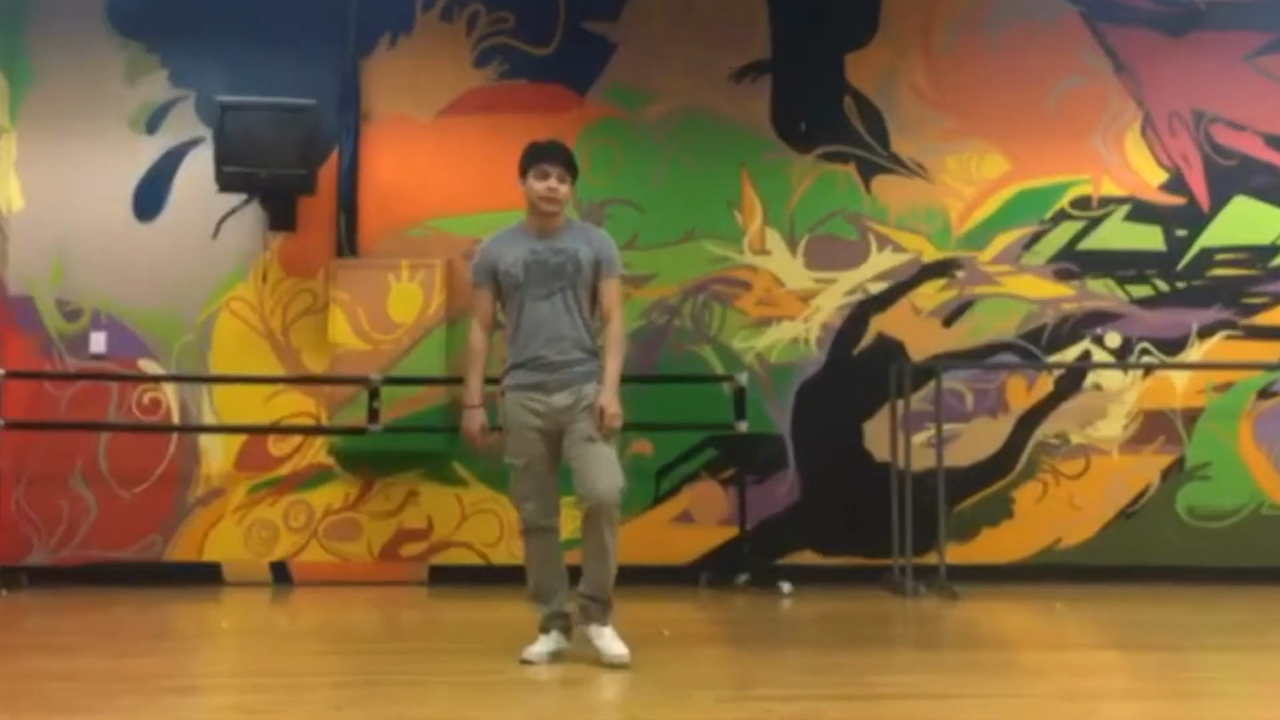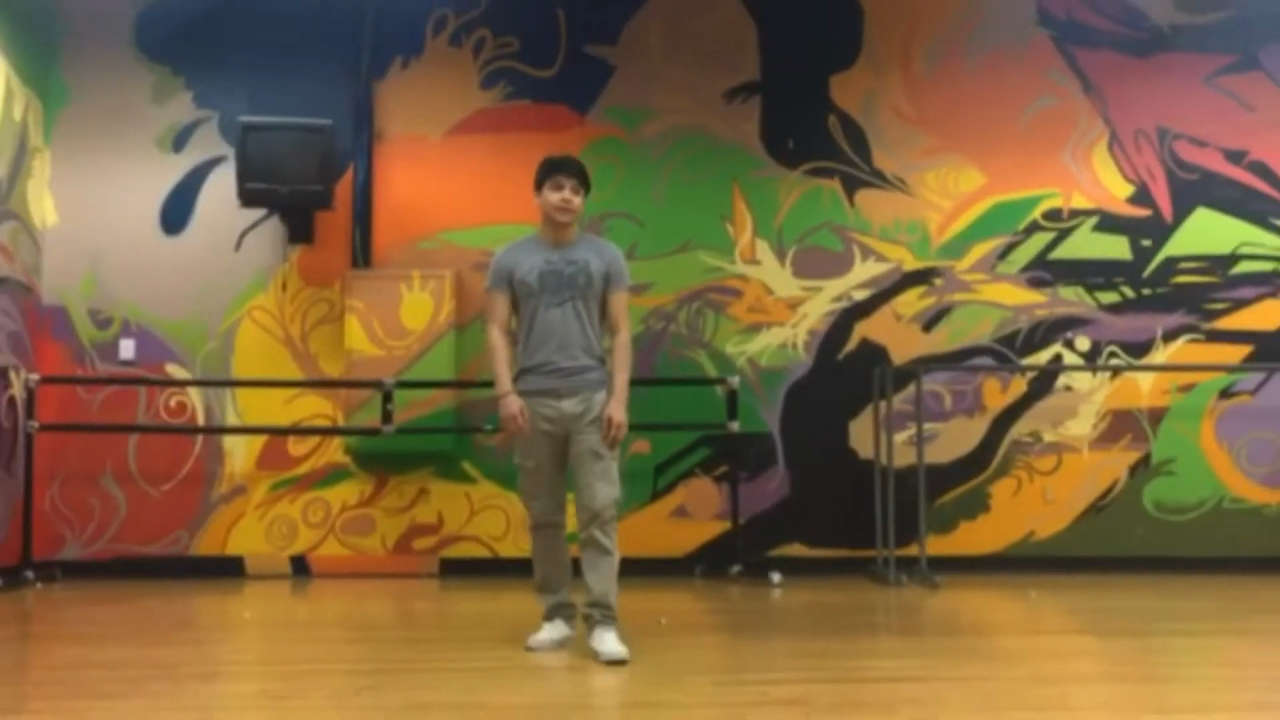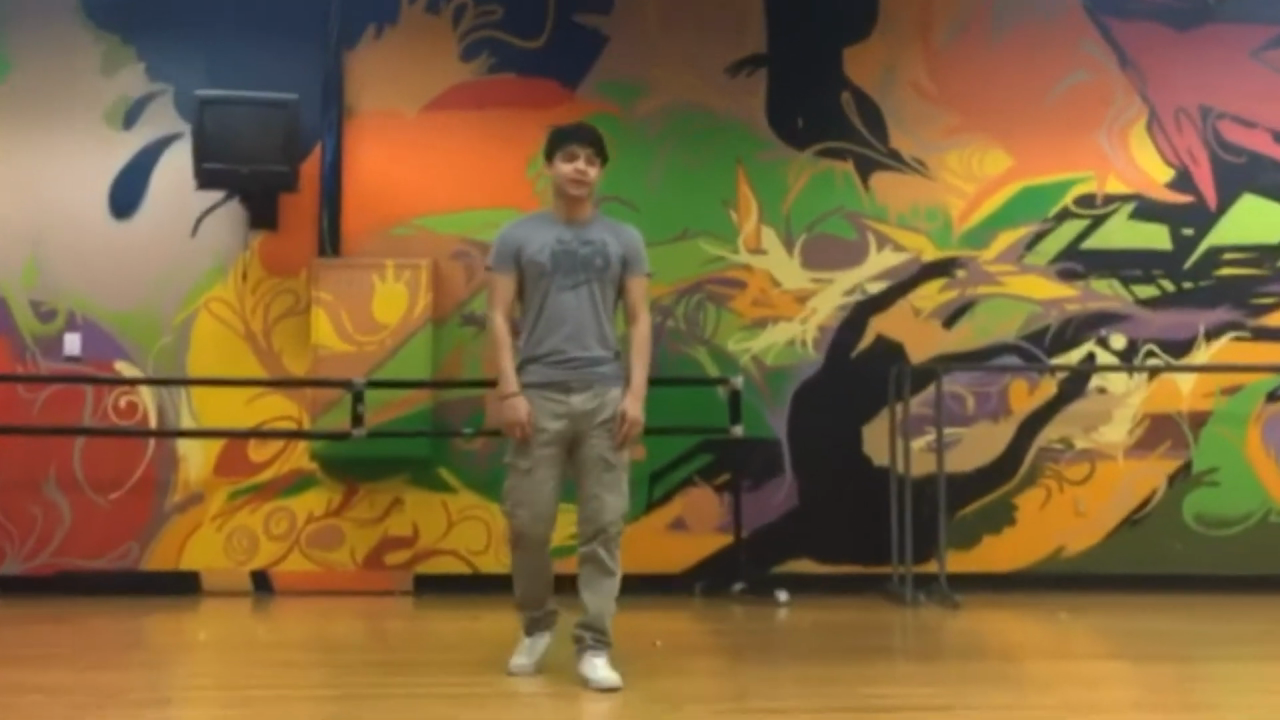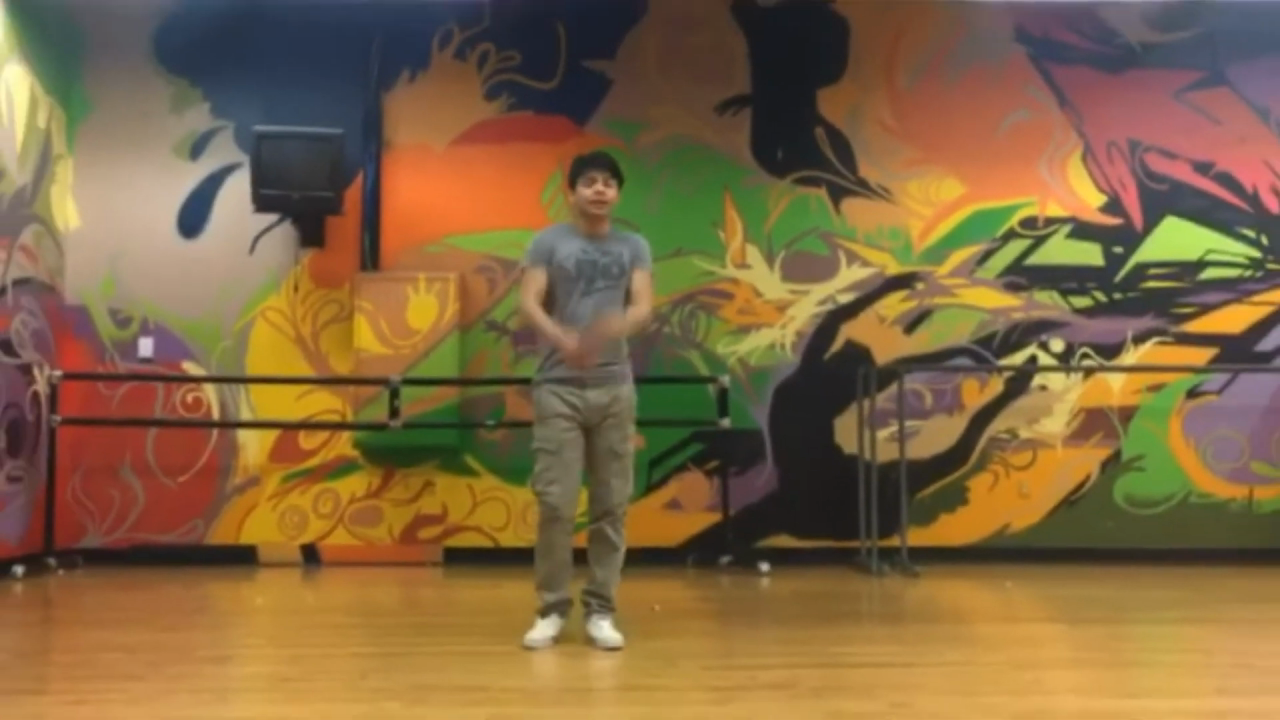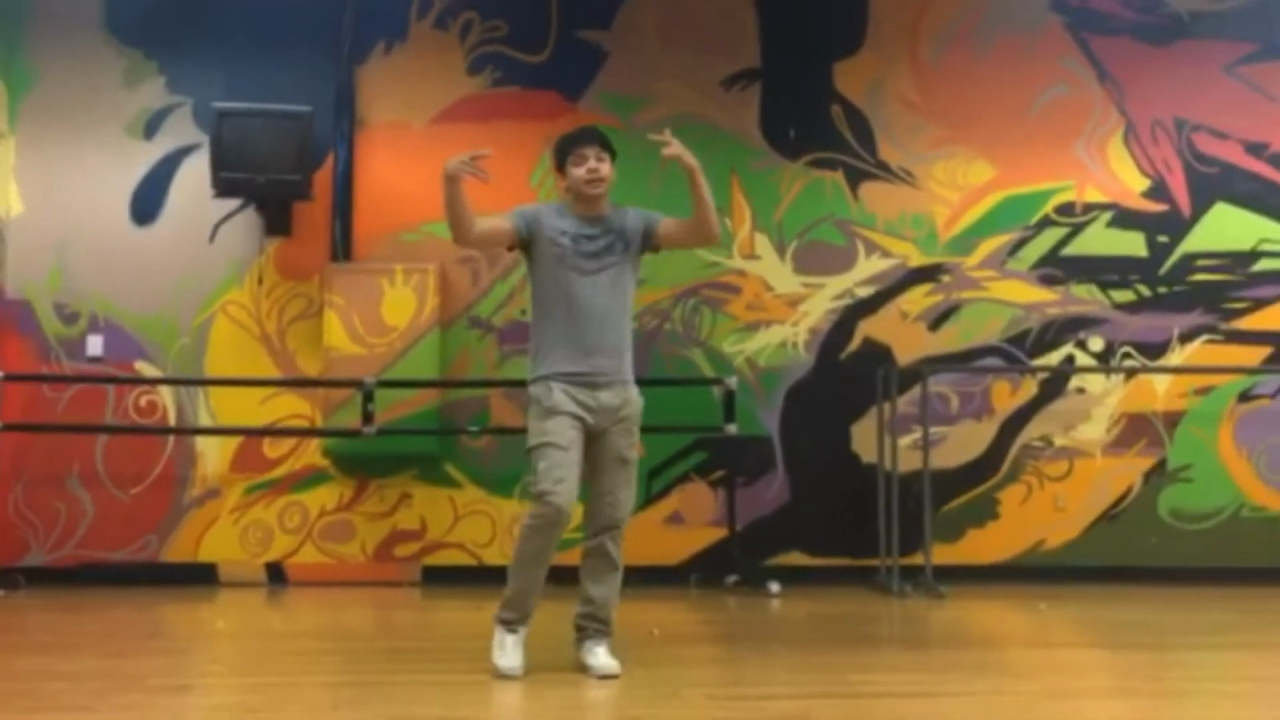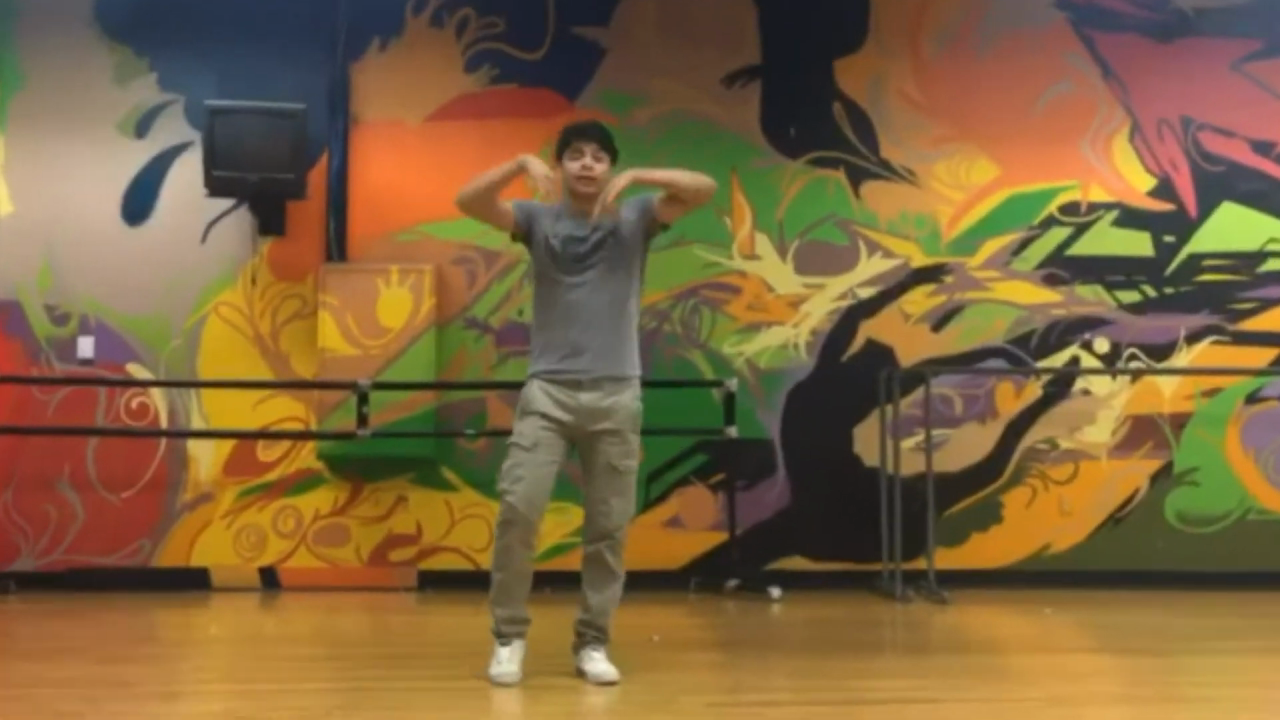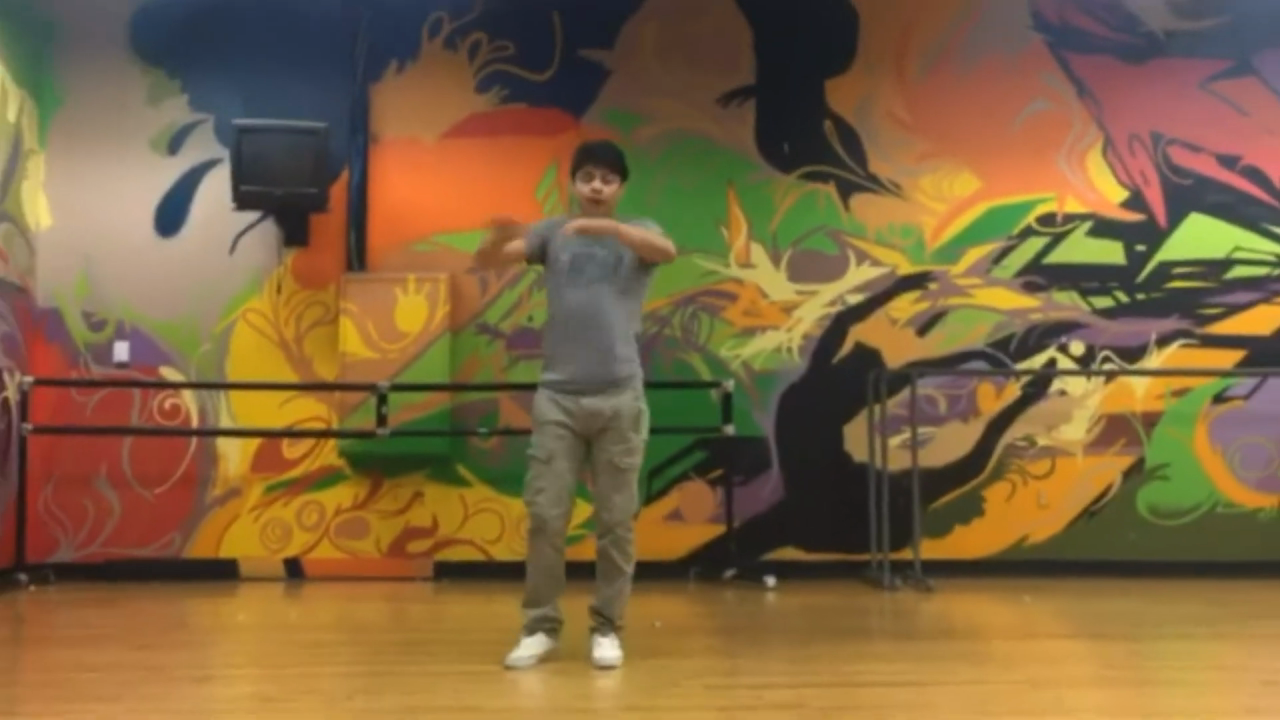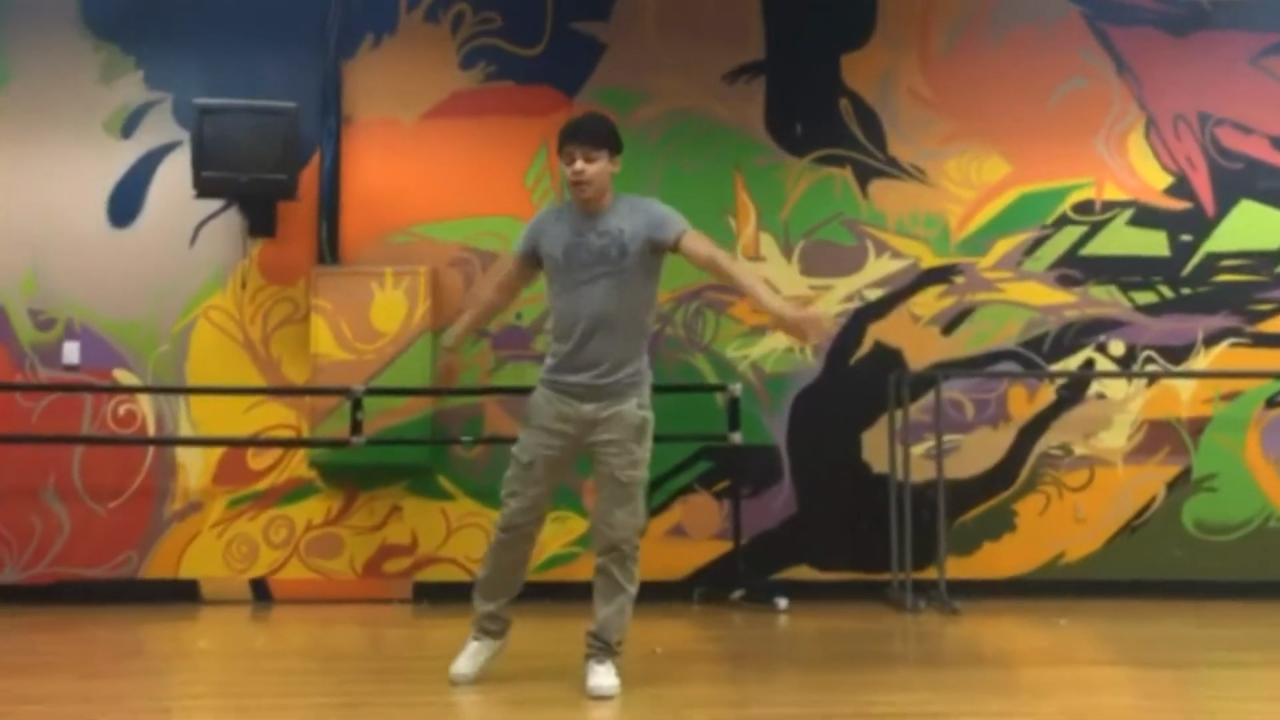
dt=0.3s
person 1, frame 1
left shoulder: (597, 244)
right shoulder: (495, 251)
left elbow: (612, 321)
right elbow: (480, 328)
left wrist: (610, 389)
right wrist: (473, 401)
left hip: (585, 390)
right hip: (523, 396)
left knee: (603, 494)
right knee: (536, 516)
left ankle: (598, 614)
right ankle: (554, 625)
person 1, frame 2
left shoulder: (607, 257)
right shoulder: (510, 259)
left elbow: (620, 332)
right elbow: (498, 330)
left wrist: (619, 398)
right wrist: (506, 392)
left hip: (593, 399)
right hip: (535, 401)
left knee: (599, 508)
right knee: (543, 515)
left ankle: (602, 620)
right ankle: (557, 614)
person 1, frame 3
left shoulder: (624, 240)
right shoulder: (516, 237)
left elbow: (639, 321)
right elbow: (500, 318)
left wrist: (636, 394)
right wrist: (510, 392)
left hip: (604, 396)
right hip: (539, 395)
left knee: (604, 522)
right knee: (527, 521)
left ankle: (594, 645)
right ankle: (537, 625)
person 1, frame 4
left shoulder: (634, 247)
right shoulder: (547, 243)
left elbow: (645, 303)
right elbow: (529, 304)
left wrist: (622, 323)
right wrist: (558, 338)
left hip: (615, 389)
right hip: (557, 390)
left knee: (611, 505)
right knee: (556, 502)
left ankle: (601, 609)
right ankle: (552, 607)
person 1, frame 5
left shoulder: (633, 224)
right shoulder: (539, 221)
left elbow: (705, 234)
right elbow: (467, 236)
left wrist: (692, 170)
right wrist: (452, 185)
left hip: (619, 392)
right hip: (557, 388)
left knee: (610, 518)
right knee: (553, 503)
left ankle: (594, 635)
right ankle: (511, 621)
person 1, frame 6
left shoulder: (636, 216)
right shoulder: (538, 218)
left elbow: (703, 189)
right elbow: (468, 201)
left wrist: (631, 180)
right wrist: (522, 164)
left hip: (617, 394)
right hip: (547, 390)
left knee: (609, 525)
right knee: (519, 506)
left ankle: (593, 641)
right ankle: (508, 634)
person 1, frame 7
left shoulder: (635, 232)
right shoulder: (552, 234)
left elbow: (666, 250)
right elbow: (488, 260)
left wrist: (605, 225)
right wrist: (502, 236)
left hip: (620, 397)
right hip: (557, 397)
left knee: (616, 520)
right knee: (545, 516)
left ankle: (606, 629)
right ankle: (540, 628)
person 1, frame 8
left shoulder: (647, 217)
right shoulder: (546, 225)
left elbow: (714, 258)
right elbow: (505, 282)
left wrist: (776, 305)
right wrist: (457, 333)
left hip: (623, 402)
right hip: (556, 396)
left knee: (618, 535)
right knee: (517, 516)
left ankle: (603, 652)
right ankle: (487, 629)
